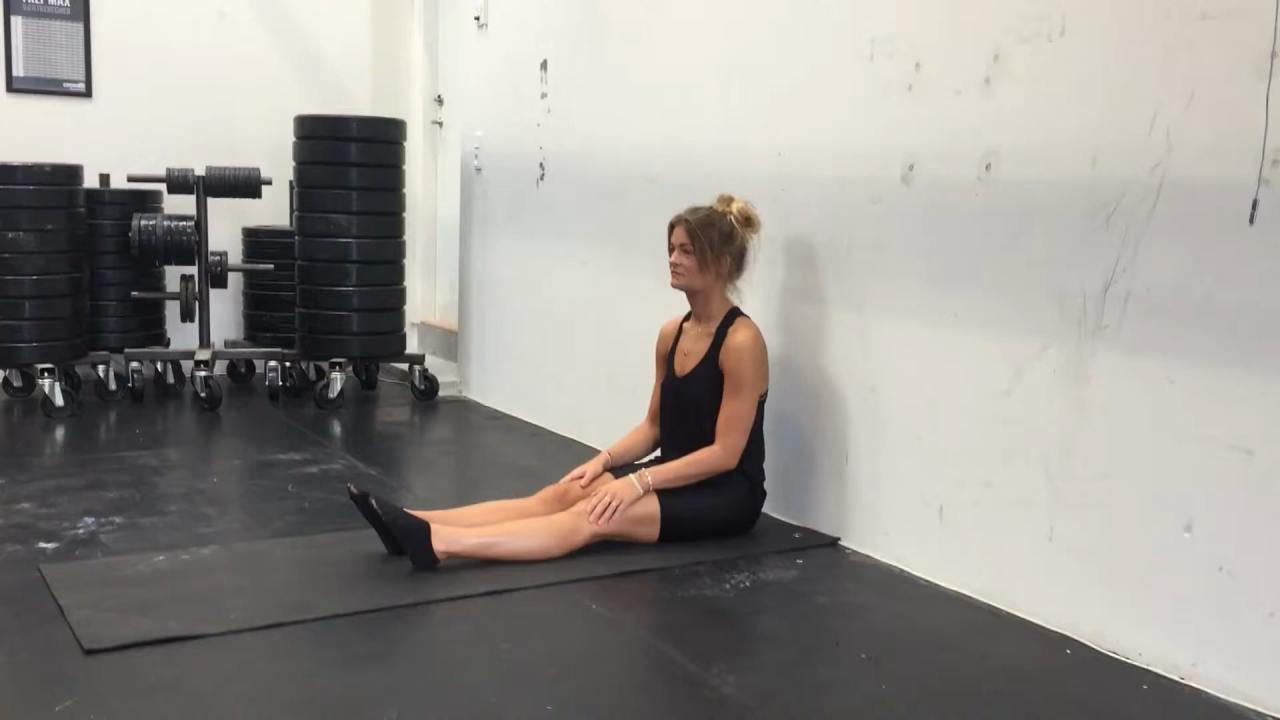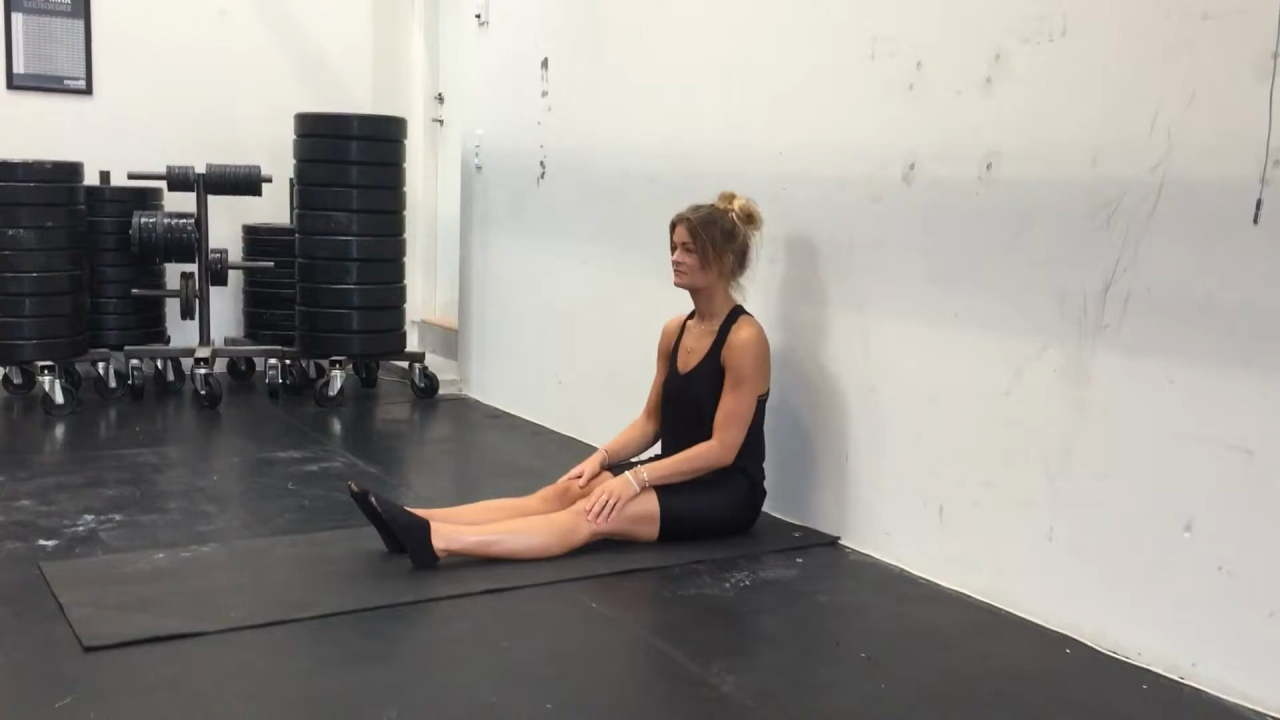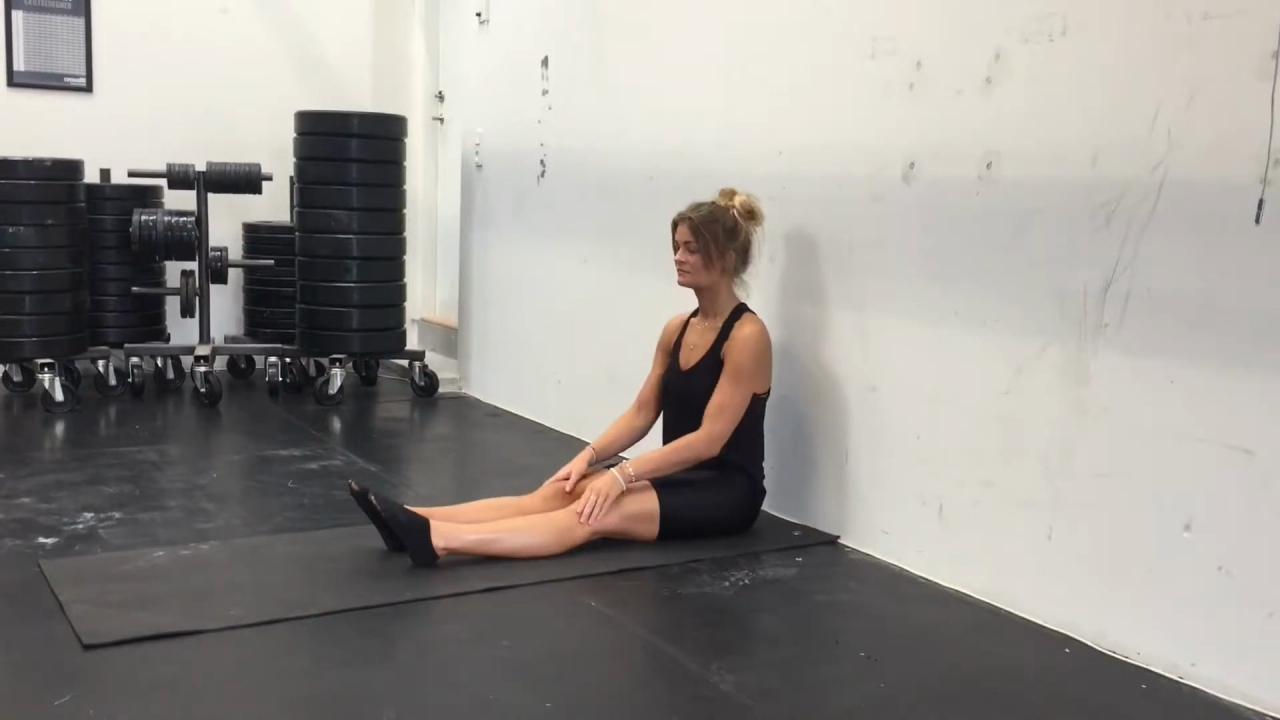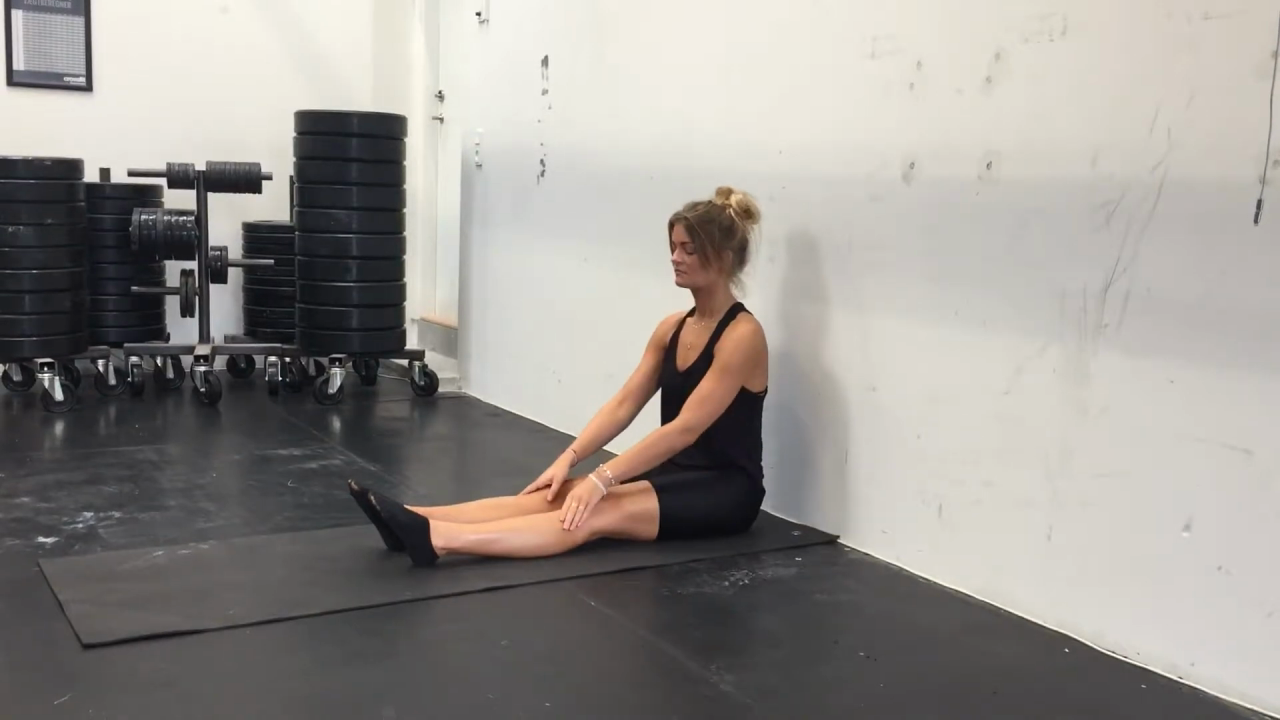
dt=0.3s
person 1, frame 1
left shoulder: (741, 341)
right shoulder: (672, 333)
left elbow: (725, 452)
left wrist: (638, 482)
right wrist: (604, 460)
left hip: (727, 493)
right hip: (677, 475)
left knee: (595, 515)
right knee: (561, 494)
left ankle: (438, 543)
right ankle: (421, 527)
person 1, frame 2
left shoulder: (744, 339)
right shoulder: (675, 331)
left elbow: (722, 448)
right elbow: (651, 422)
left wrist: (635, 479)
right wrist: (602, 457)
left hip: (727, 492)
right hip: (678, 473)
left knee: (596, 516)
right knee: (562, 495)
left ankle: (438, 542)
right ankle: (416, 523)
person 1, frame 3
left shoulder: (747, 336)
right shoulder: (677, 329)
left elbow: (709, 439)
right elbow: (641, 414)
left wrist: (621, 475)
right wrist: (588, 456)
left hip: (726, 490)
right hip: (679, 474)
left knee: (598, 514)
right knee: (563, 494)
left ankle: (437, 539)
right ankle: (418, 523)
person 1, frame 4
left shoulder: (742, 335)
right shoulder: (673, 327)
left elbow: (686, 428)
right elbow: (623, 405)
left wrist: (602, 479)
right wrist: (569, 458)
left hip: (726, 490)
right hip: (674, 471)
left knee: (598, 512)
right knee: (556, 496)
left ankle: (436, 539)
right ankle: (416, 521)
